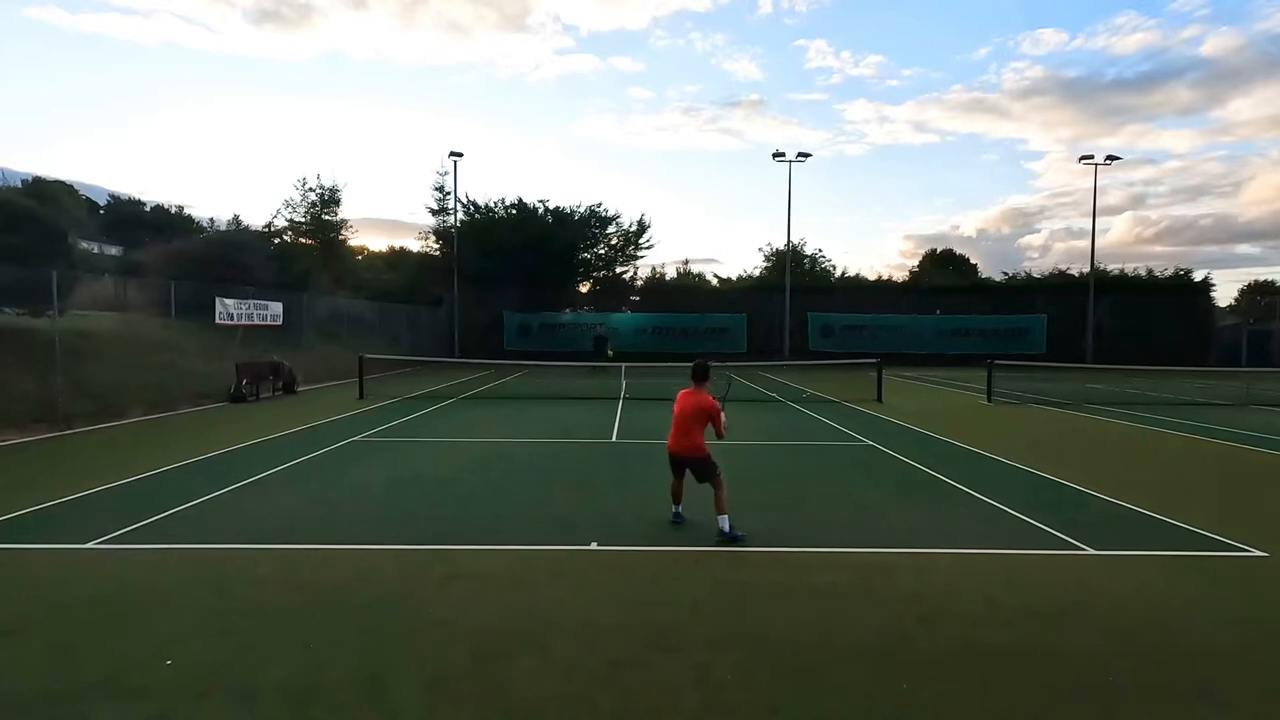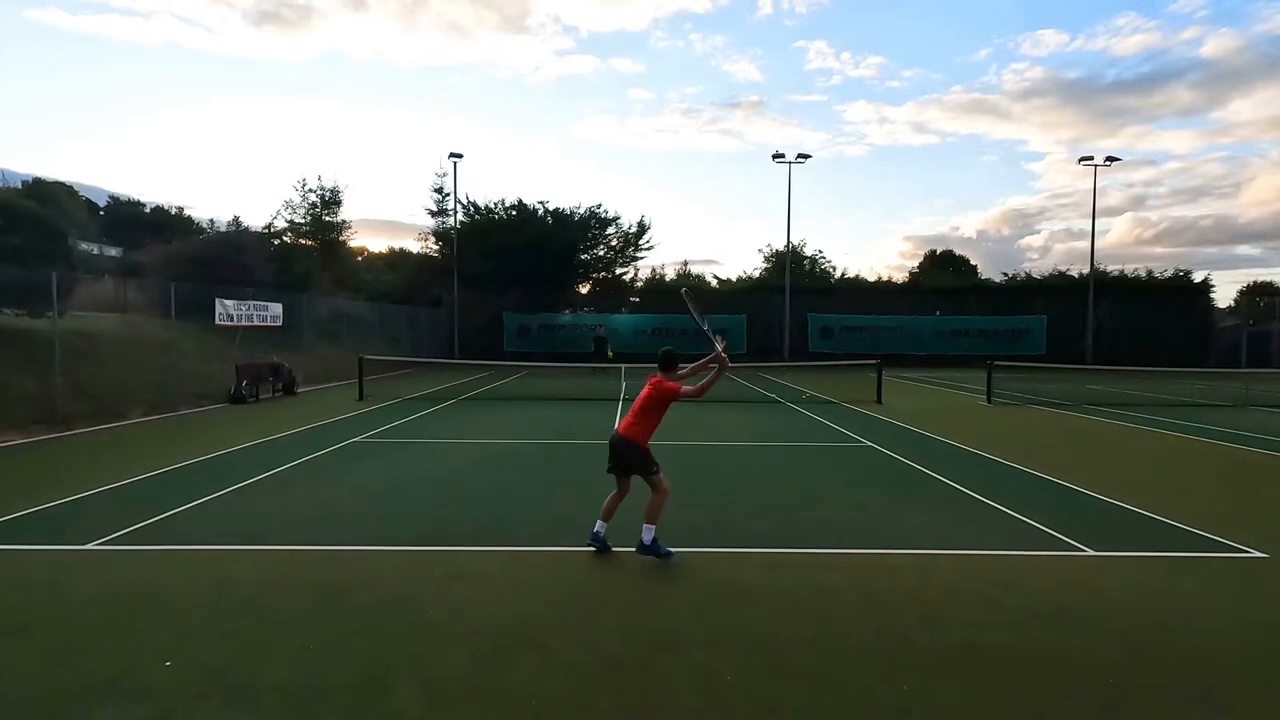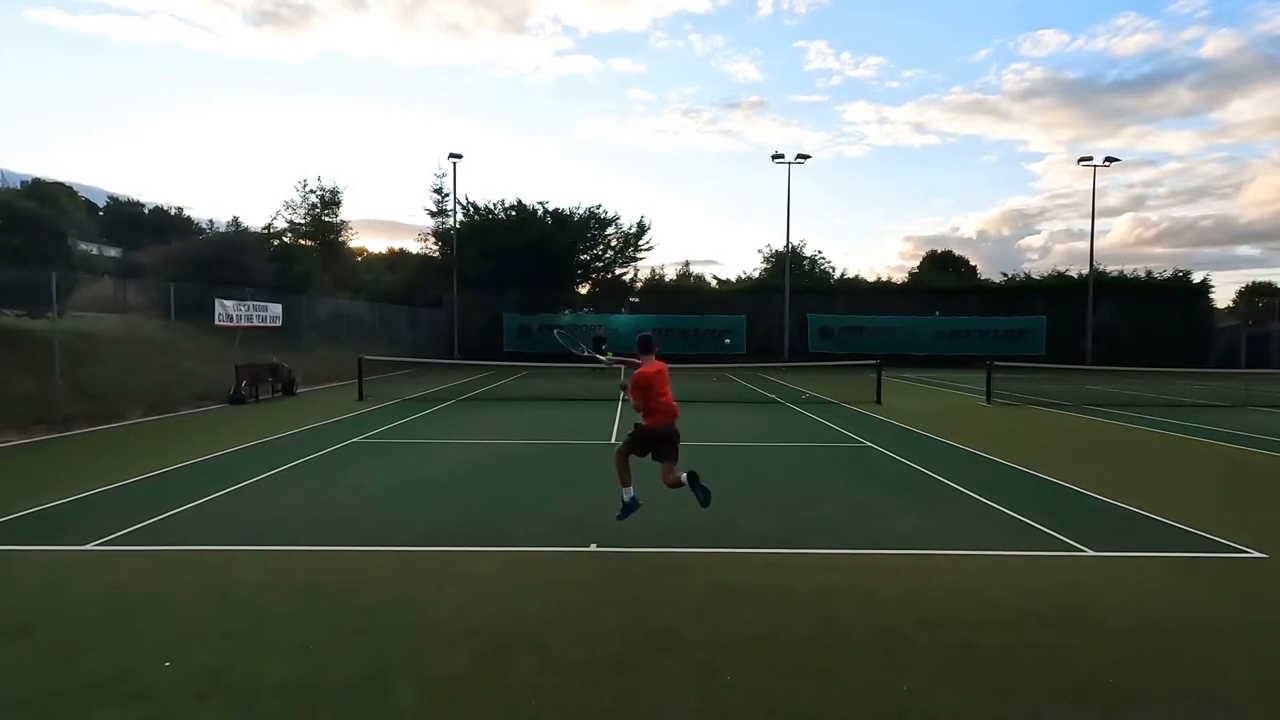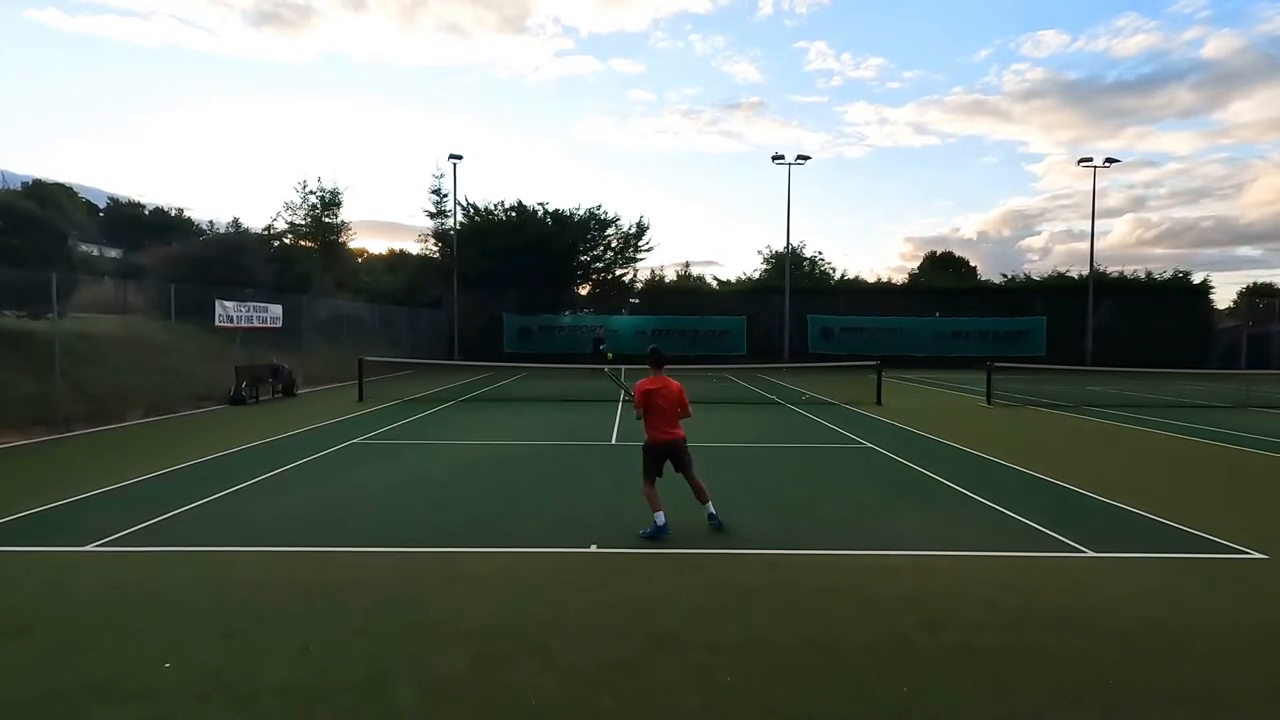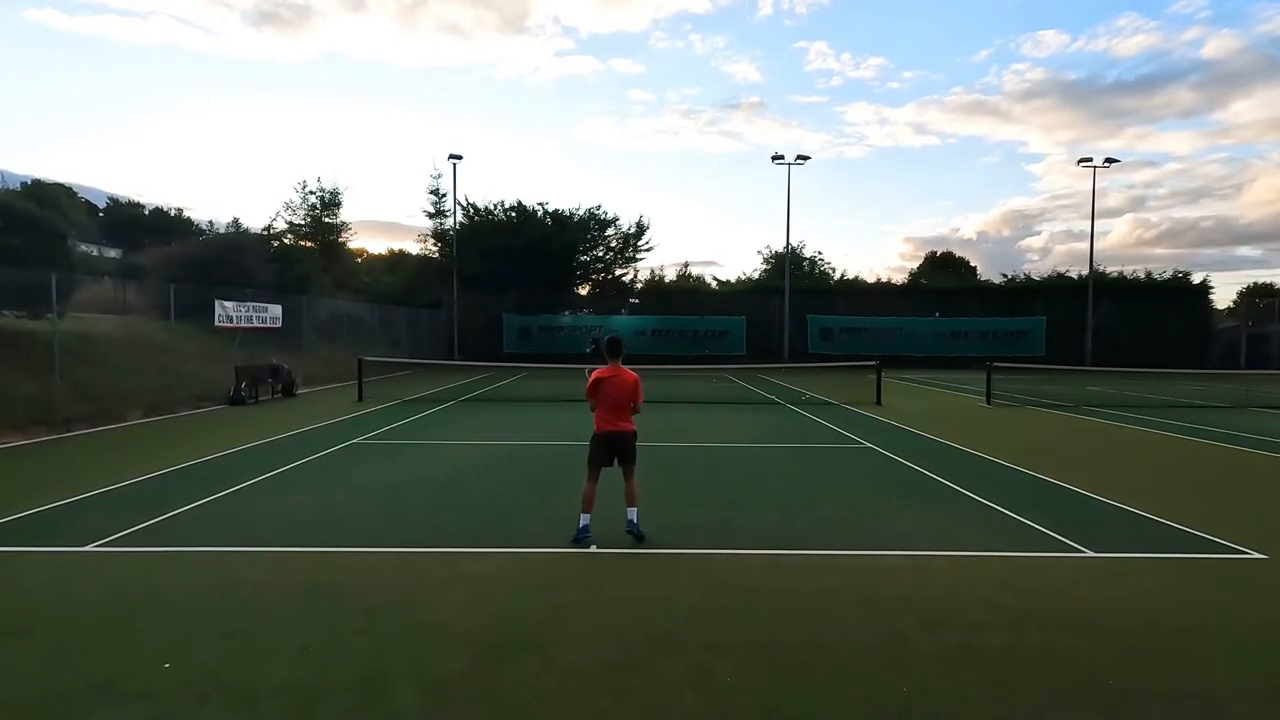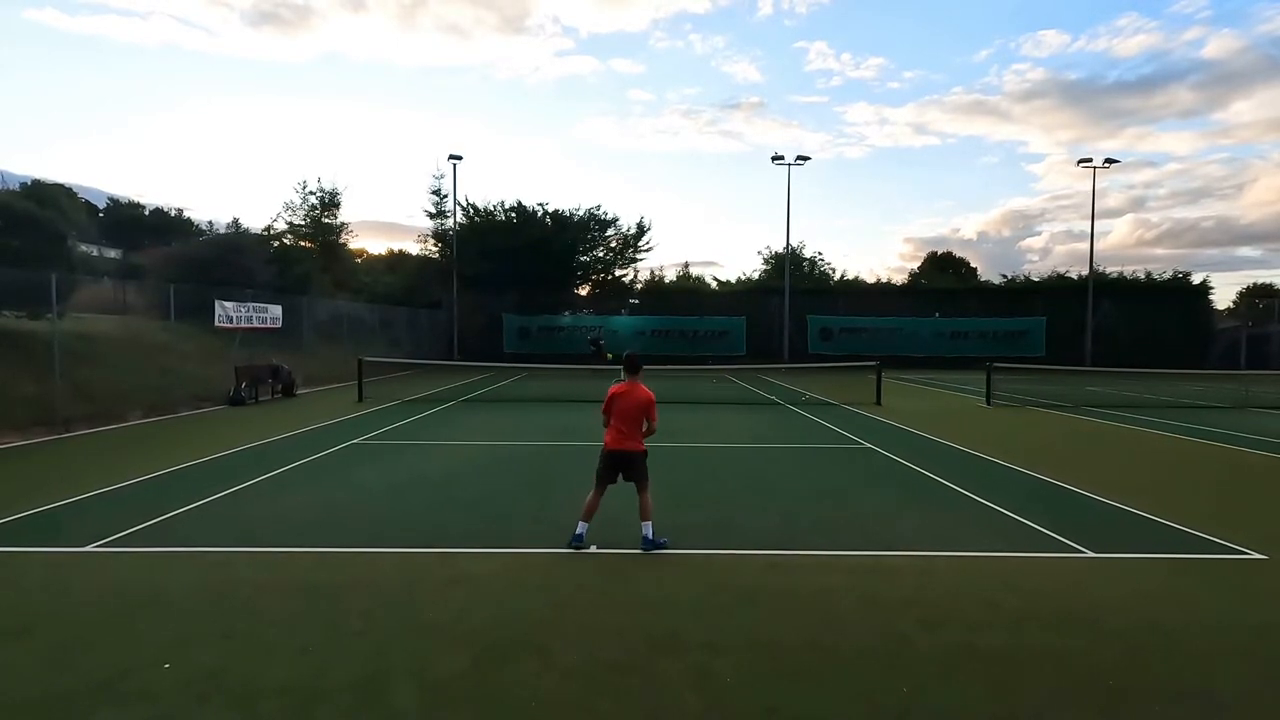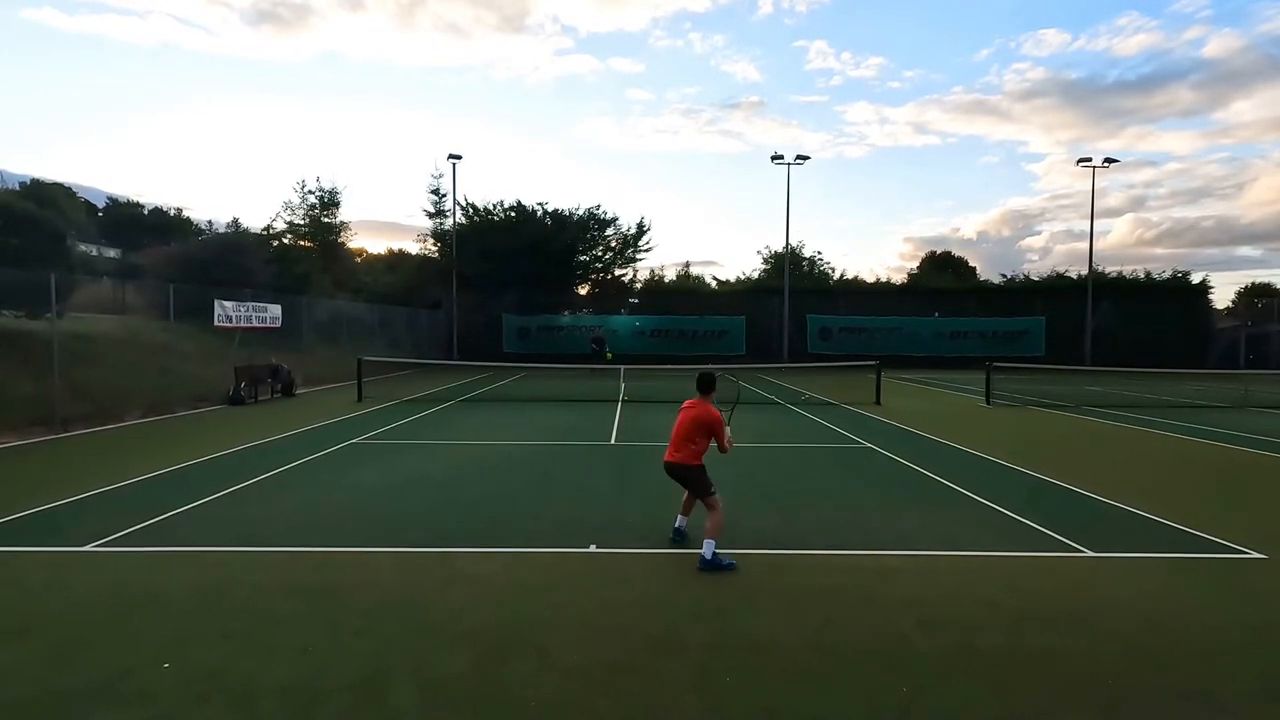
dt=0.7s
person 1, frame 1
left shoulder: (681, 395)
right shoulder: (711, 404)
right elbow: (720, 436)
right wrist: (723, 423)
left hip: (674, 450)
right hip: (696, 452)
left knee: (678, 476)
right knee: (718, 485)
left ankle: (676, 512)
right ankle: (725, 529)
person 1, frame 2
left shoulder: (657, 380)
right shoulder: (664, 387)
left elbow: (686, 372)
right elbow: (696, 392)
left wrist: (714, 357)
right wrist: (720, 370)
left hip: (620, 438)
right hip: (633, 443)
left knee: (621, 490)
right knee: (661, 489)
left ankle: (598, 535)
right ankle: (648, 541)
person 1, frame 3
left shoulder: (640, 374)
right shoulder: (661, 367)
left elbow: (638, 406)
left wrist: (628, 392)
right wrist: (619, 360)
left hip: (650, 427)
right hip: (669, 428)
left knee: (620, 454)
right knee: (670, 479)
left ankle: (629, 501)
right ankle: (688, 479)
person 1, frame 4
left shoulder: (642, 387)
right shoulder: (676, 386)
left elbow: (640, 415)
right elbow: (687, 413)
left hip: (655, 442)
right hip: (677, 440)
left knee: (648, 483)
right knee: (692, 479)
left ankle: (660, 524)
right ankle: (712, 515)
person 1, frame 5
left shoulder: (597, 376)
right shoulder: (633, 378)
left elbow: (592, 406)
right elbow: (637, 408)
left hip: (603, 433)
right hip: (626, 433)
left knee: (592, 479)
right knee: (630, 477)
left ankle: (584, 526)
right ankle: (632, 521)
person 1, frame 6
left shoulder: (614, 391)
right shoulder: (648, 396)
left elbow: (606, 422)
right elbow: (652, 428)
left hip: (611, 448)
right hip: (636, 451)
left knee: (597, 491)
right knee: (643, 491)
left ankle: (579, 535)
right ankle: (648, 537)
person 1, frame 7
left shoulder: (686, 405)
right shoulder: (714, 415)
right elbow: (723, 449)
right wrist: (728, 442)
left hip: (670, 462)
right hip: (689, 465)
left knee: (694, 488)
right knee: (715, 508)
left ankle: (679, 528)
right ankle: (708, 557)
